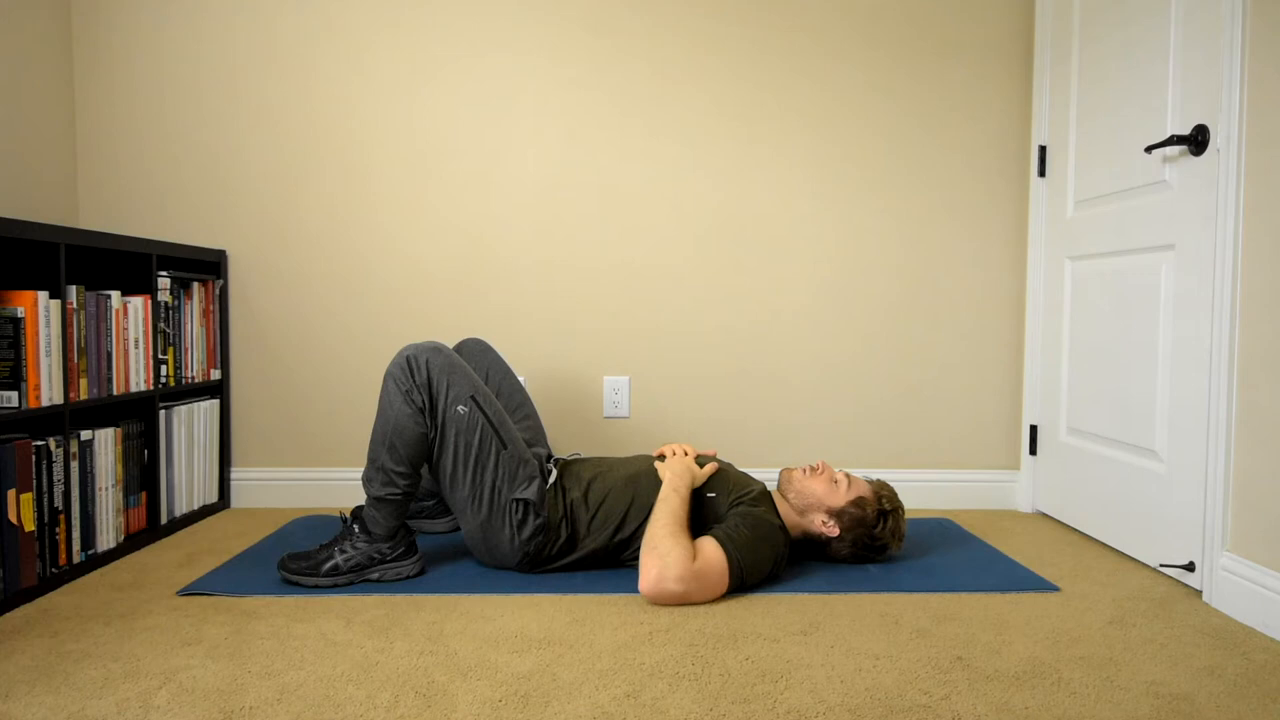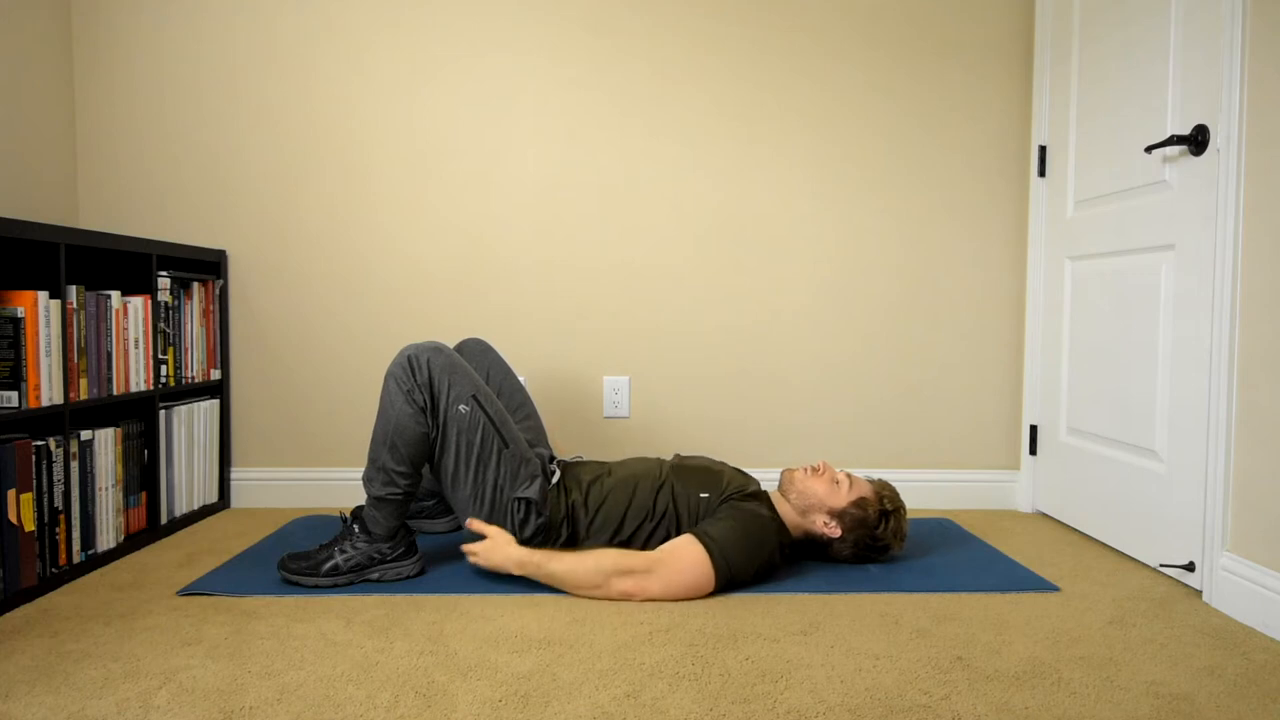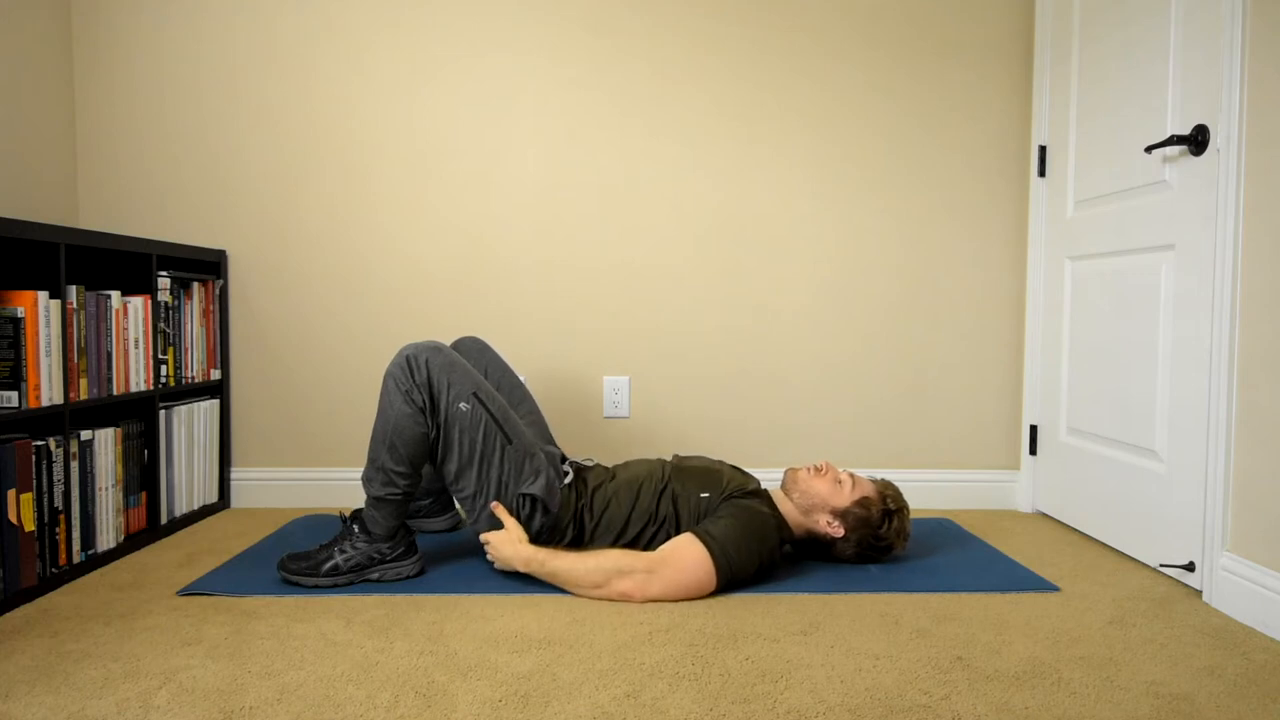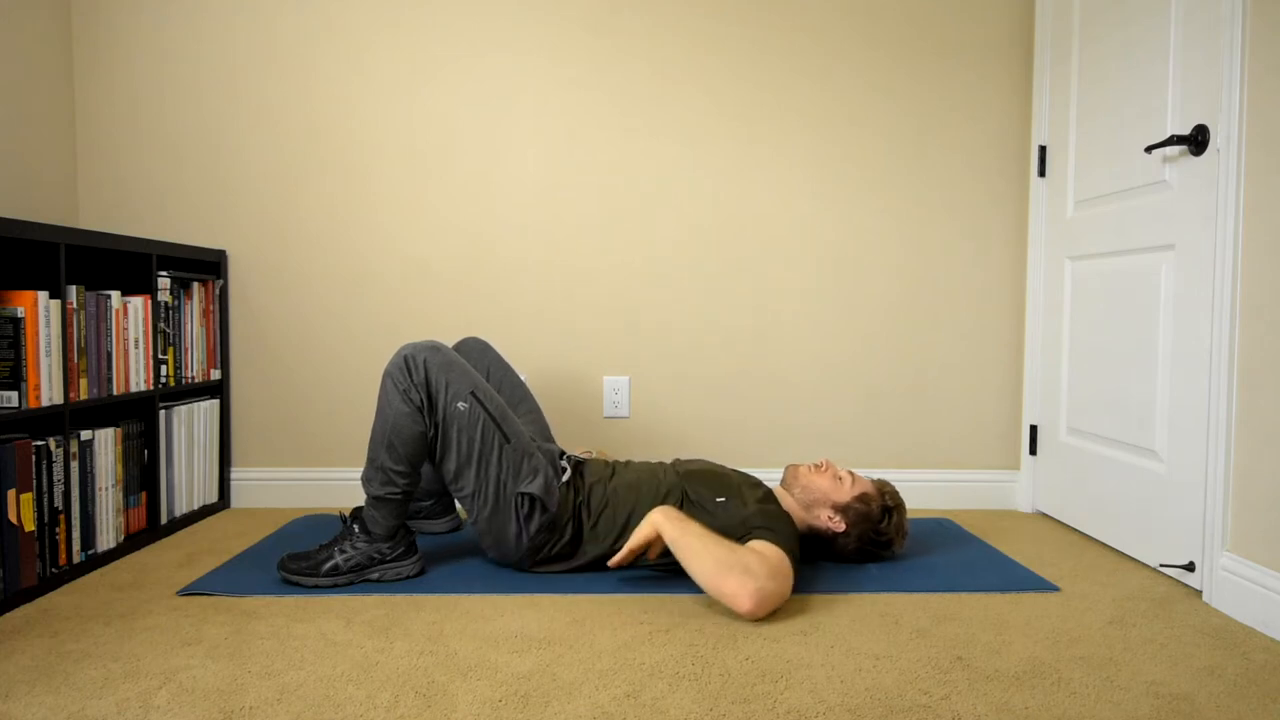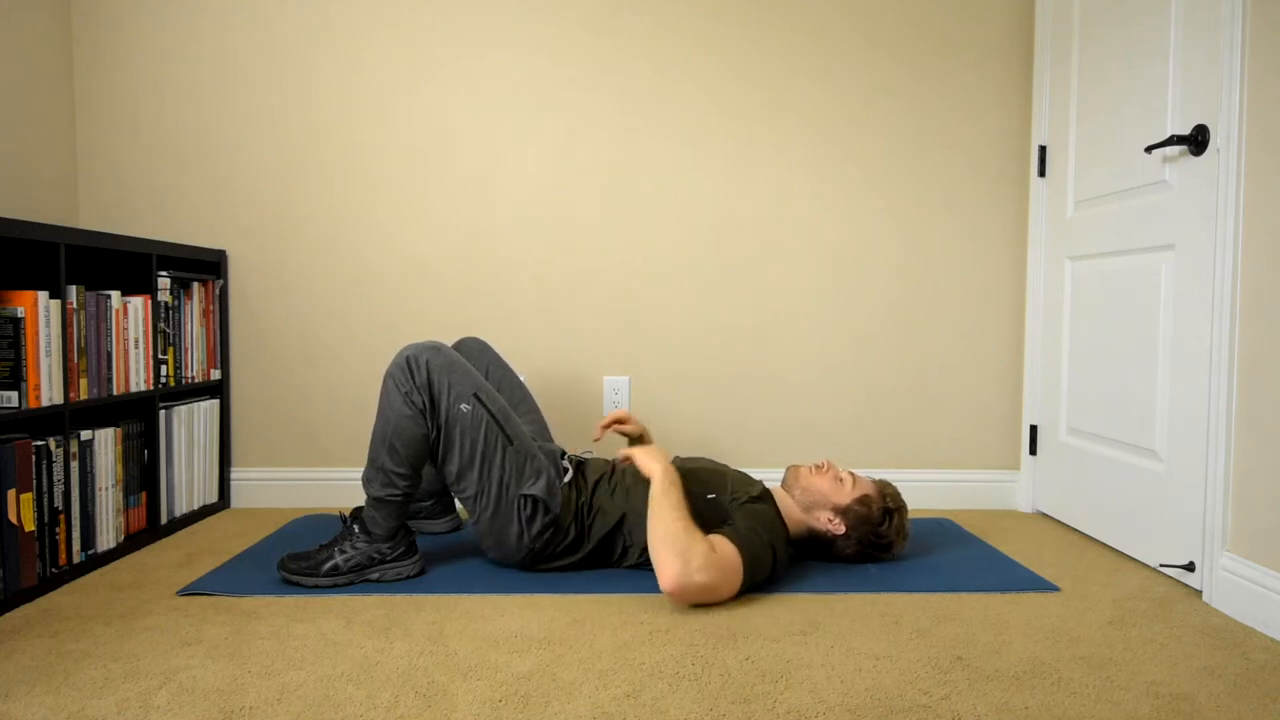
dt=1s
person 1, frame 1
left shoulder: (760, 539)
right shoulder: (755, 504)
left elbow: (661, 580)
left wrist: (677, 481)
right wrist: (681, 460)
left hip: (525, 521)
right hip: (553, 479)
left knee: (421, 365)
right knee: (471, 353)
left ankle: (378, 542)
right ankle: (426, 502)
person 1, frame 2
left shoulder: (753, 535)
right shoulder: (751, 504)
left elbow: (640, 578)
left wrist: (517, 558)
left hip: (531, 514)
right hip: (556, 481)
left knee: (423, 365)
right knee: (470, 352)
left ankle: (378, 542)
right ankle: (430, 502)
person 1, frame 3
left shoulder: (753, 535)
right shoulder: (751, 504)
left elbow: (641, 579)
left wrist: (525, 557)
left hip: (538, 511)
right hip: (564, 479)
left knee: (420, 366)
right knee: (466, 351)
left ankle: (378, 543)
right ankle: (427, 502)
person 1, frame 4
left shoulder: (772, 528)
right shoulder: (758, 501)
left elbow: (751, 591)
left wrist: (667, 520)
right wrist: (603, 462)
left hip: (534, 514)
right hip: (564, 477)
left knee: (419, 363)
right knee: (469, 352)
left ankle: (378, 541)
right ankle: (428, 503)
person 1, frame 5
left shoulder: (762, 537)
right shoulder: (758, 506)
left elbow: (681, 573)
left wrist: (660, 472)
right wrist: (646, 440)
left hip: (536, 516)
right hip: (565, 478)
left knee: (421, 365)
right knee: (468, 351)
left ankle: (378, 542)
right ankle: (427, 503)
